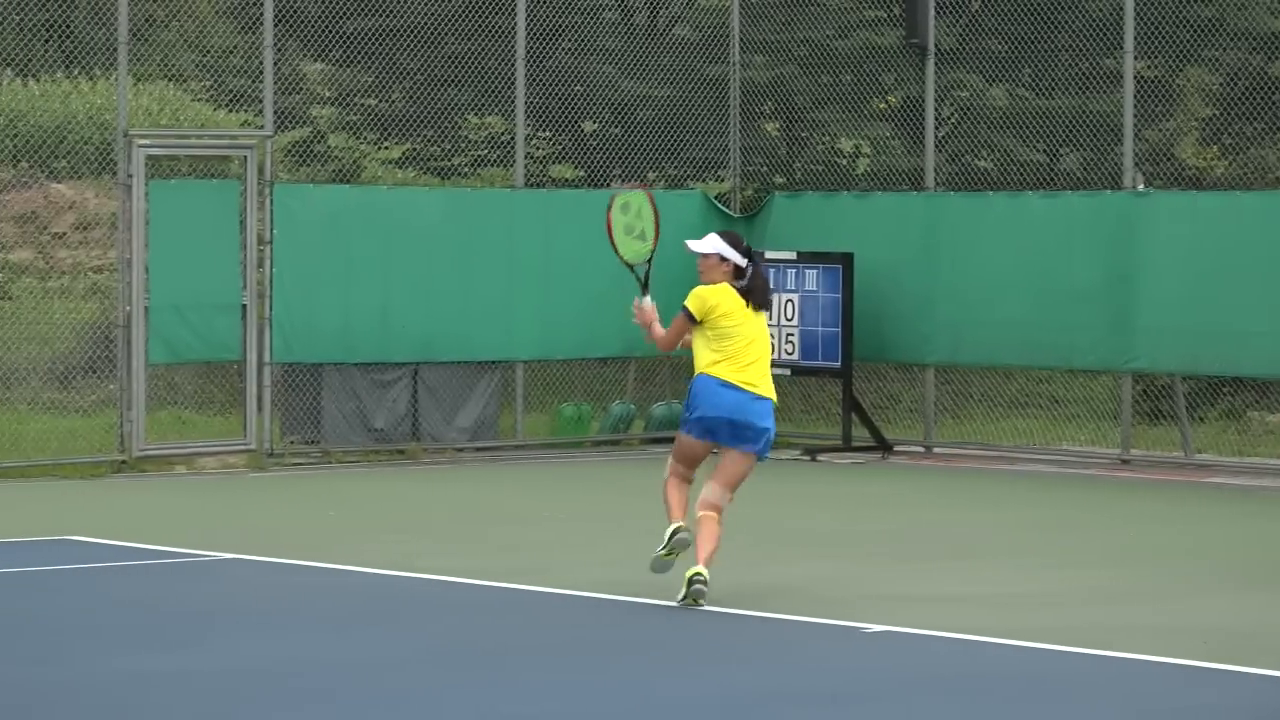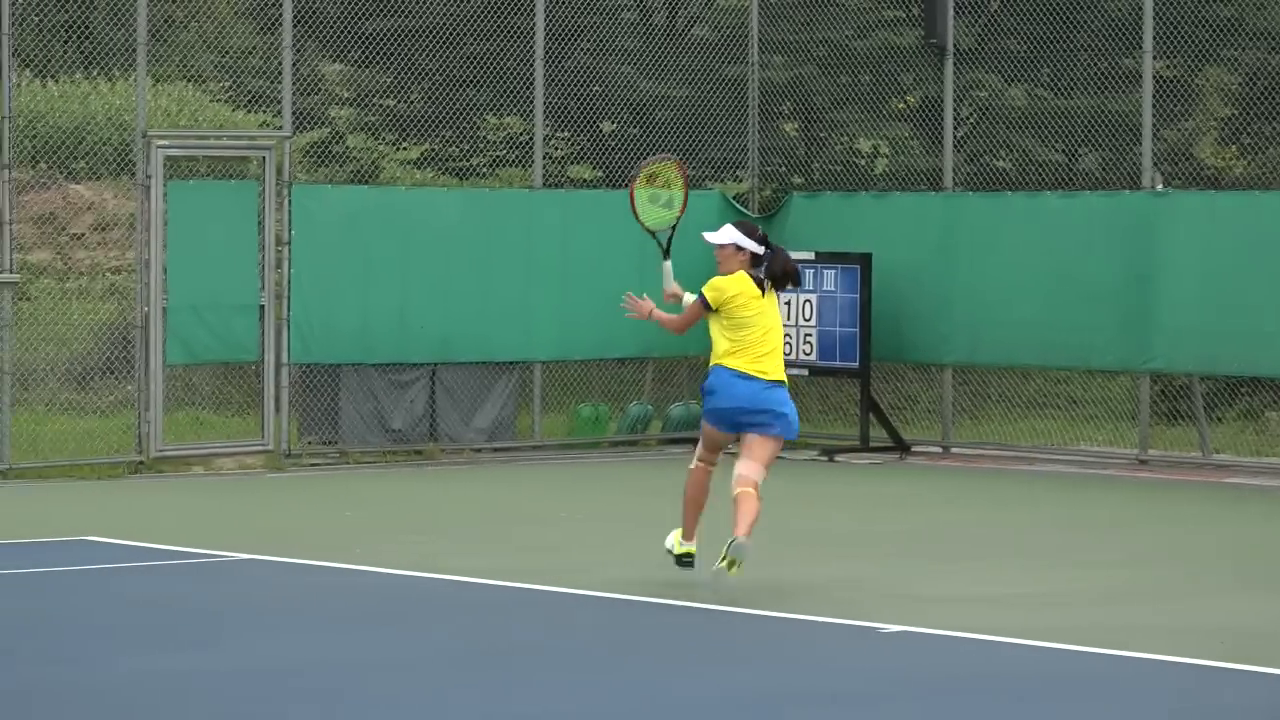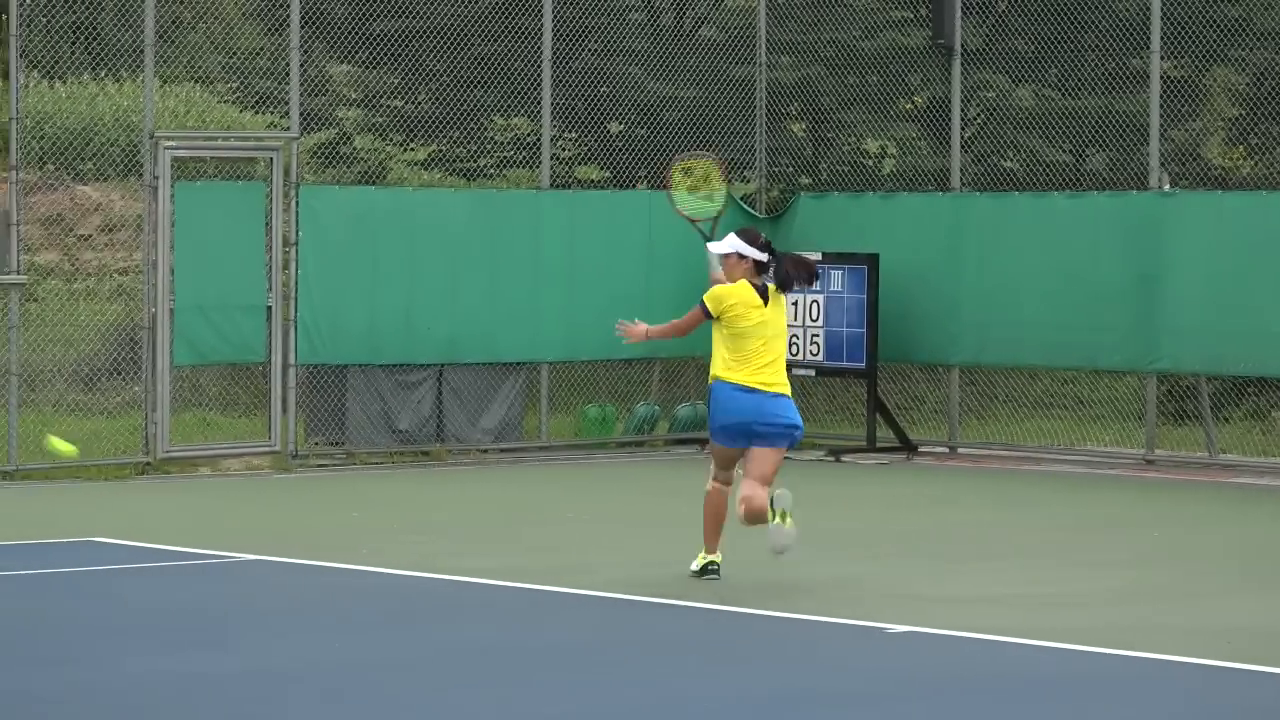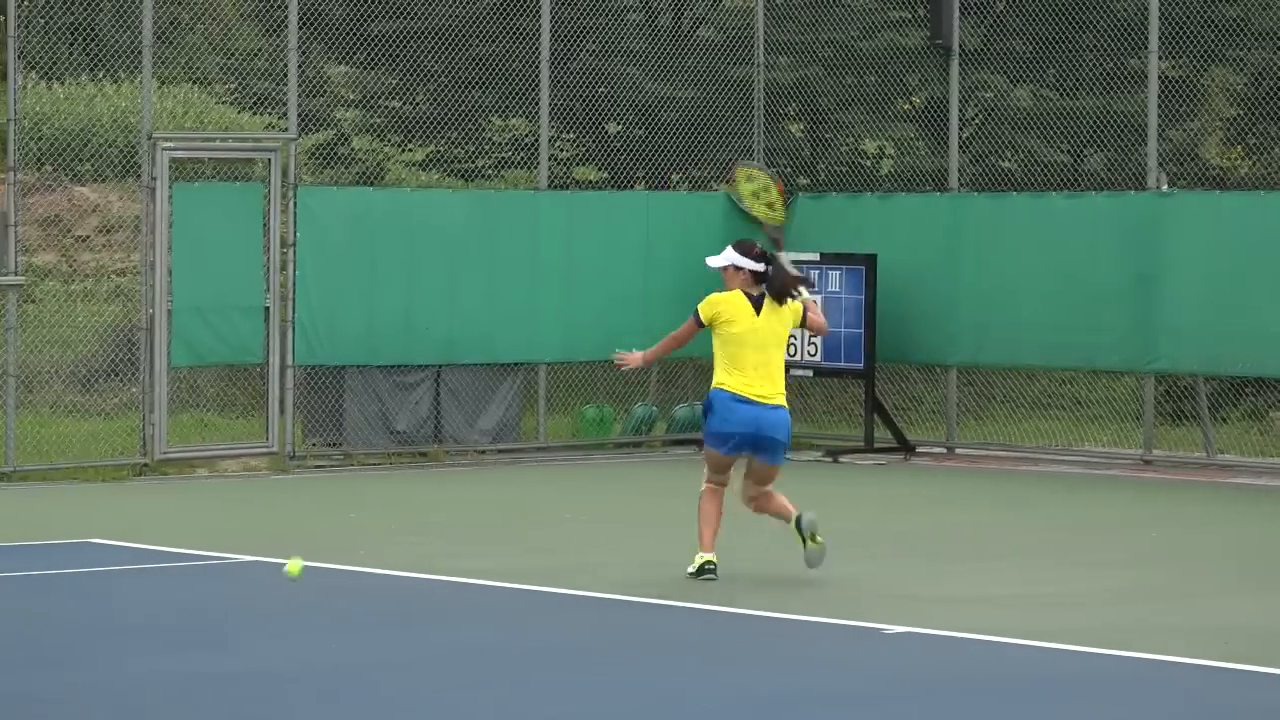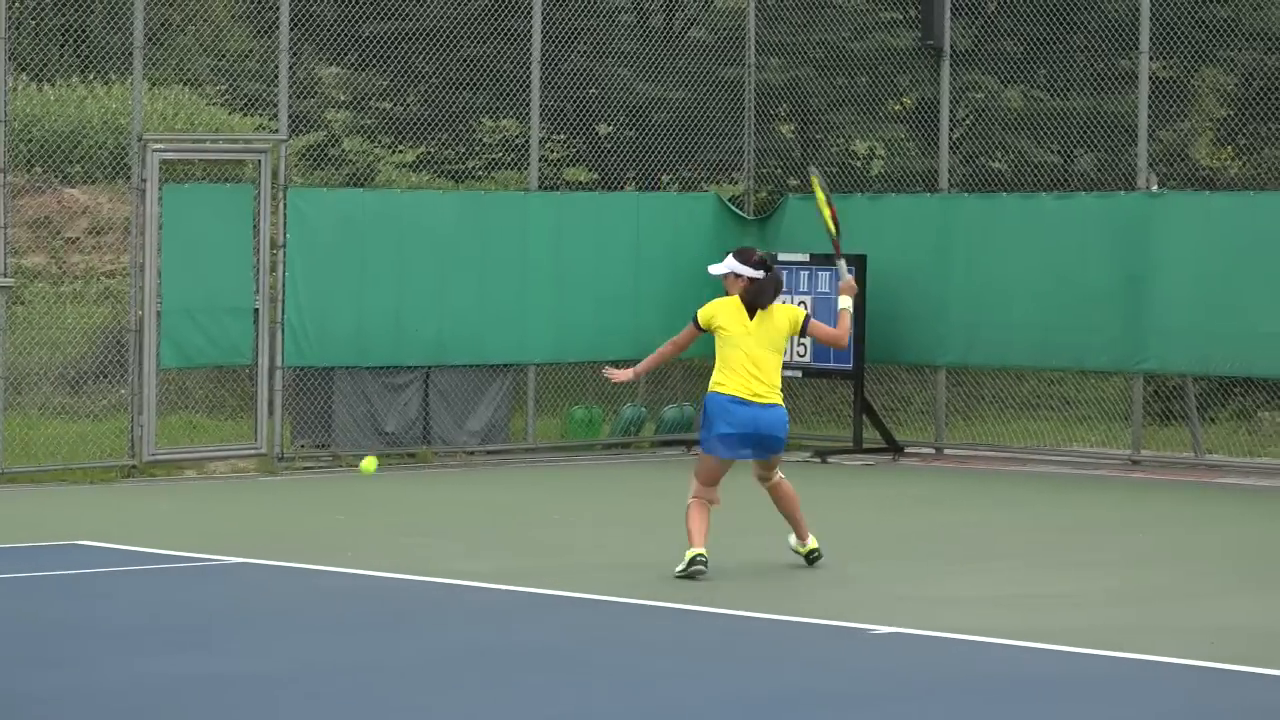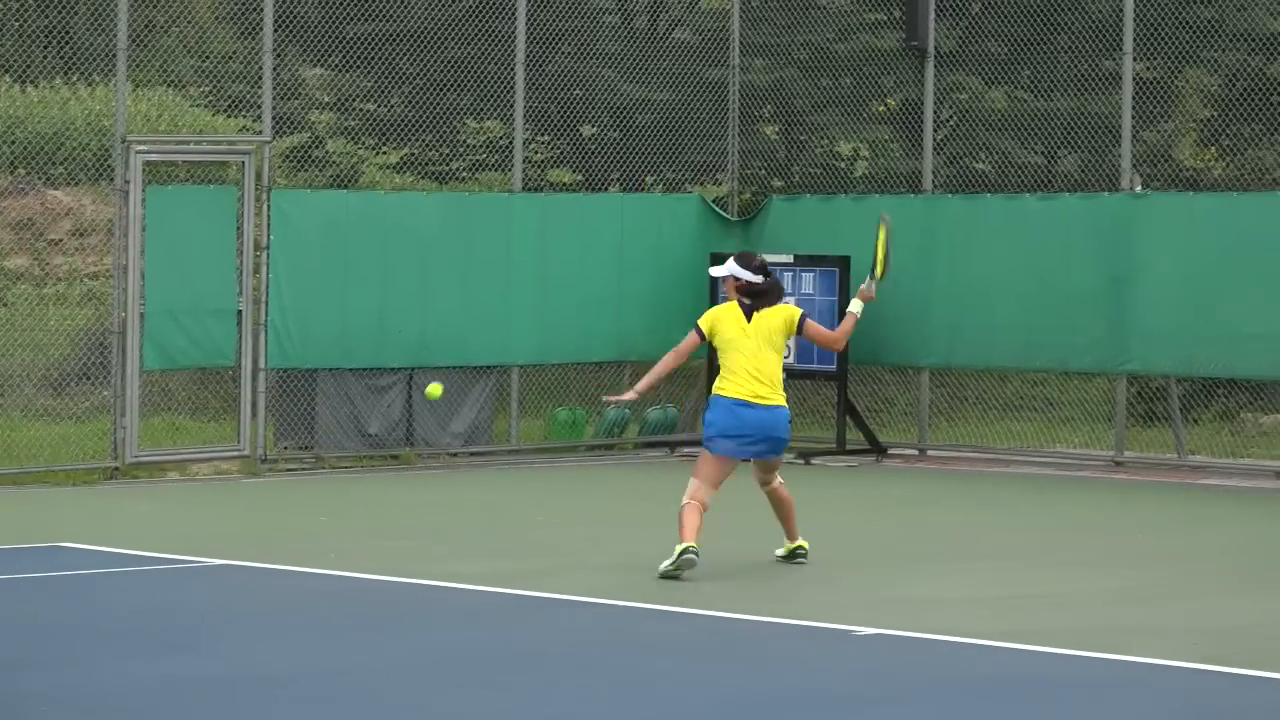
dt=0.1s
person 1, frame 1
left shoulder: (704, 296)
right shoulder: (754, 304)
left elbow: (666, 344)
left wrist: (650, 322)
right wrist: (674, 328)
left hip: (715, 399)
right hip: (757, 412)
left knee: (677, 472)
right knee: (710, 505)
left ankle: (677, 528)
right ankle: (699, 573)
person 1, frame 2
left shoulder: (721, 285)
right shoulder: (767, 288)
left elbow: (679, 325)
left wrist: (650, 311)
right wrist: (686, 297)
left hip: (730, 390)
right hip: (773, 399)
left knee: (704, 460)
right knee: (746, 487)
left ankle: (686, 544)
right ankle: (739, 538)
person 1, frame 3
left shoulder: (722, 294)
right shoulder: (779, 294)
left elbow: (679, 328)
left wrist: (645, 332)
left hip: (732, 401)
right hip: (777, 408)
left knee: (720, 479)
right knee: (749, 506)
left ankle: (710, 556)
right ankle: (774, 505)
person 1, frame 4
left shoulder: (718, 302)
right shoulder: (785, 306)
left elbow: (677, 340)
right elbow: (821, 328)
left wrist: (642, 359)
right wrist: (803, 292)
left hip: (729, 409)
right hip: (773, 418)
left knee: (714, 484)
right knee: (757, 496)
left ankle: (706, 558)
right ankle: (798, 520)
person 1, frame 5
left shoulder: (715, 309)
right shoulder: (785, 313)
left elbow: (672, 347)
right elbow: (840, 340)
left wrist: (631, 373)
right wrist: (845, 299)
left hip: (725, 411)
right hip: (770, 417)
left knee: (701, 493)
right knee: (770, 476)
left ankle: (696, 554)
right ankle: (807, 542)
person 1, frame 6
left shoulder: (716, 315)
right shoulder: (785, 314)
left elbow: (676, 357)
right elbow: (836, 342)
left wrist: (636, 391)
right wrist: (856, 305)
left hip: (731, 413)
right hip: (774, 418)
left knee: (695, 496)
right knee: (767, 480)
left ankle: (686, 548)
right ankle: (796, 544)
